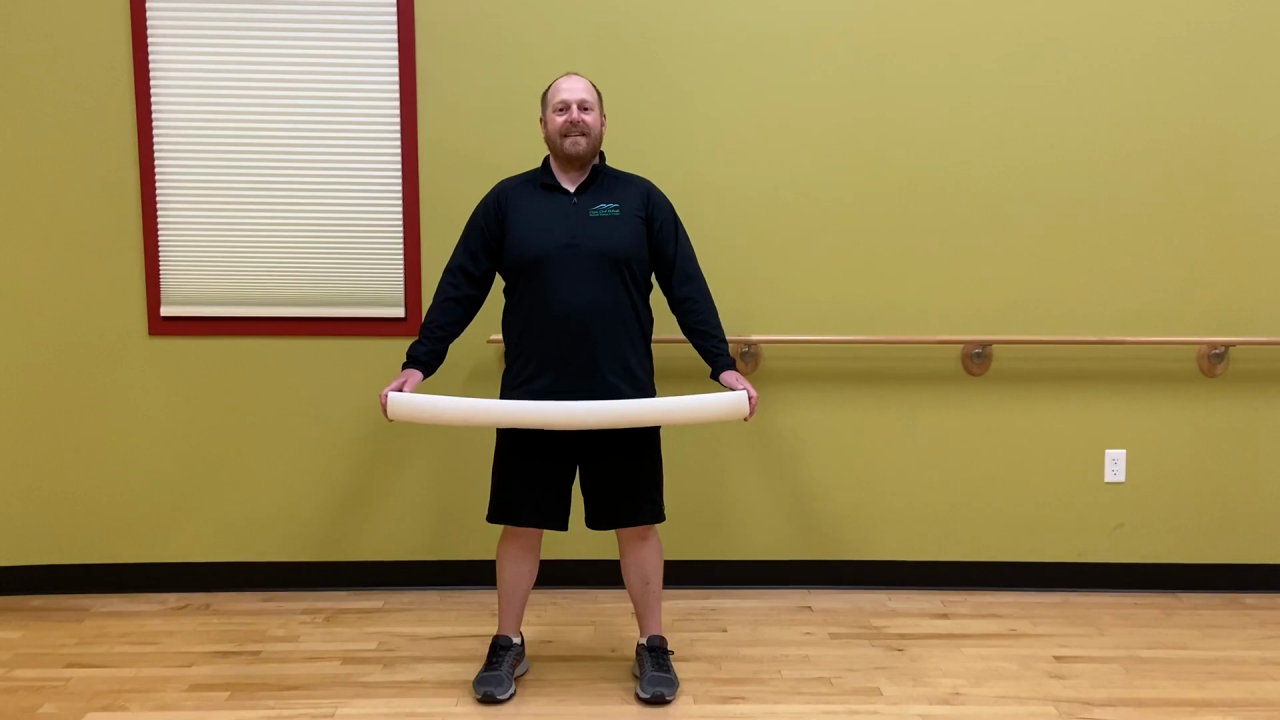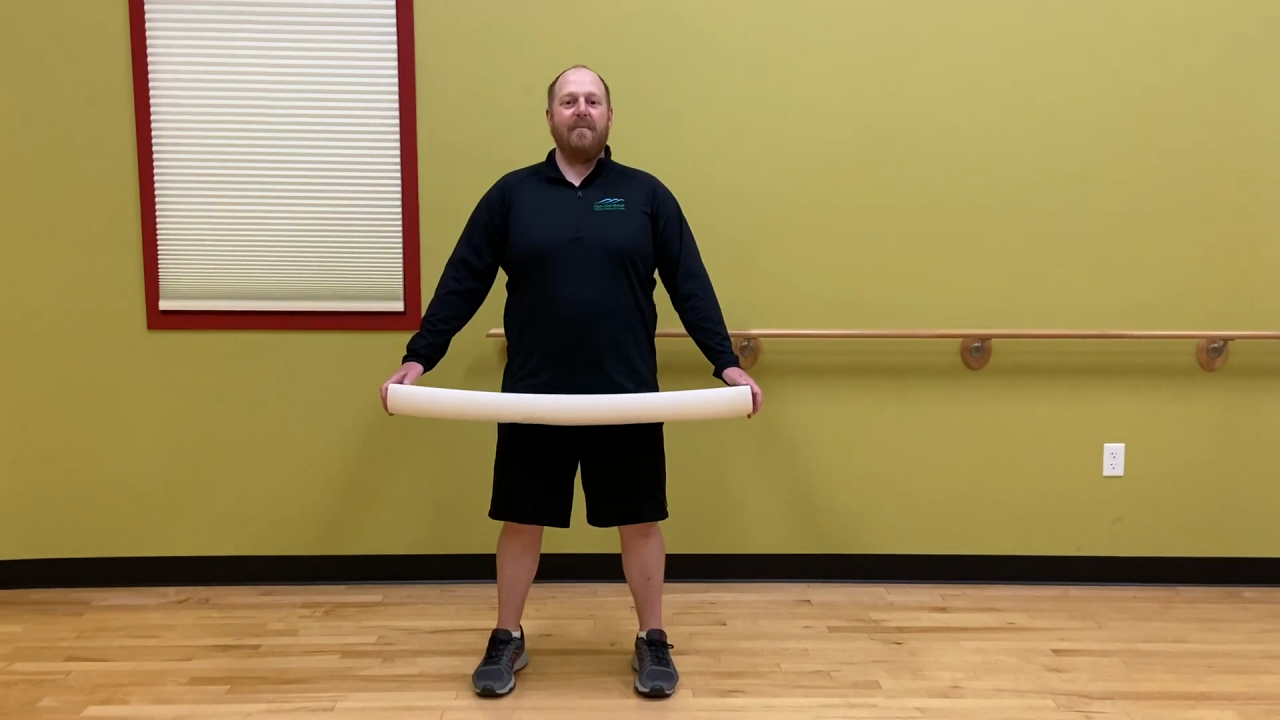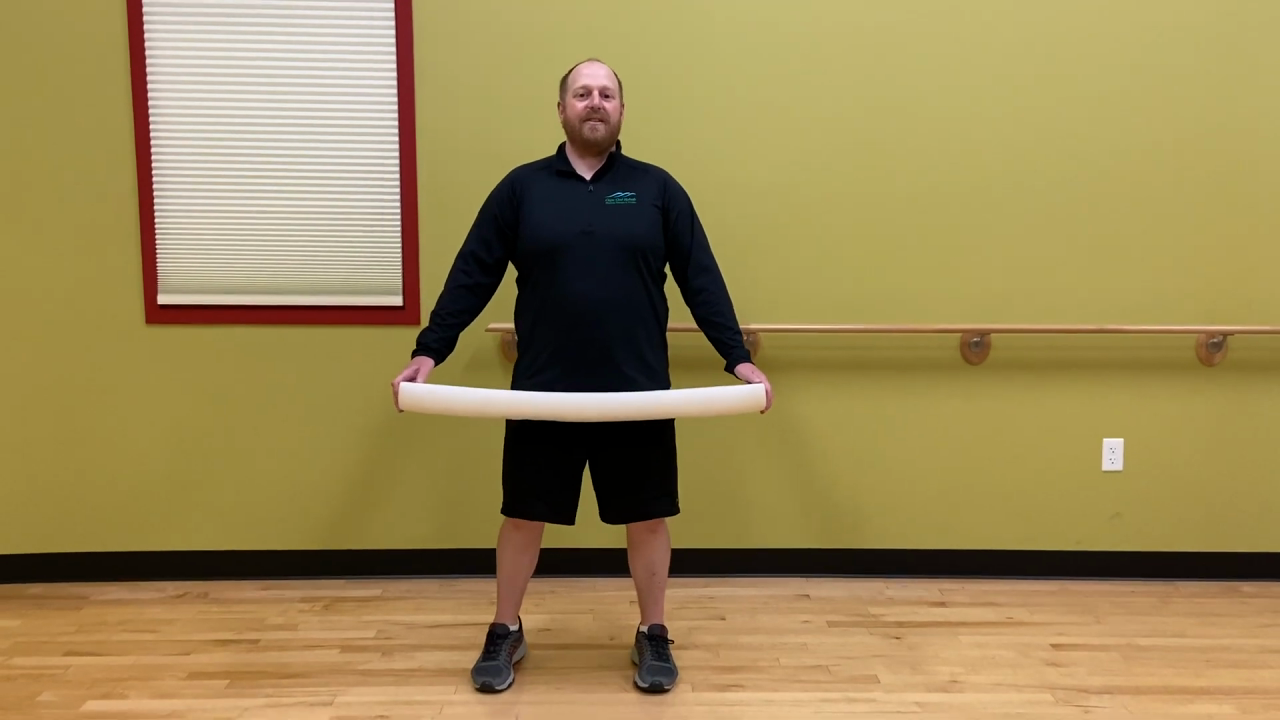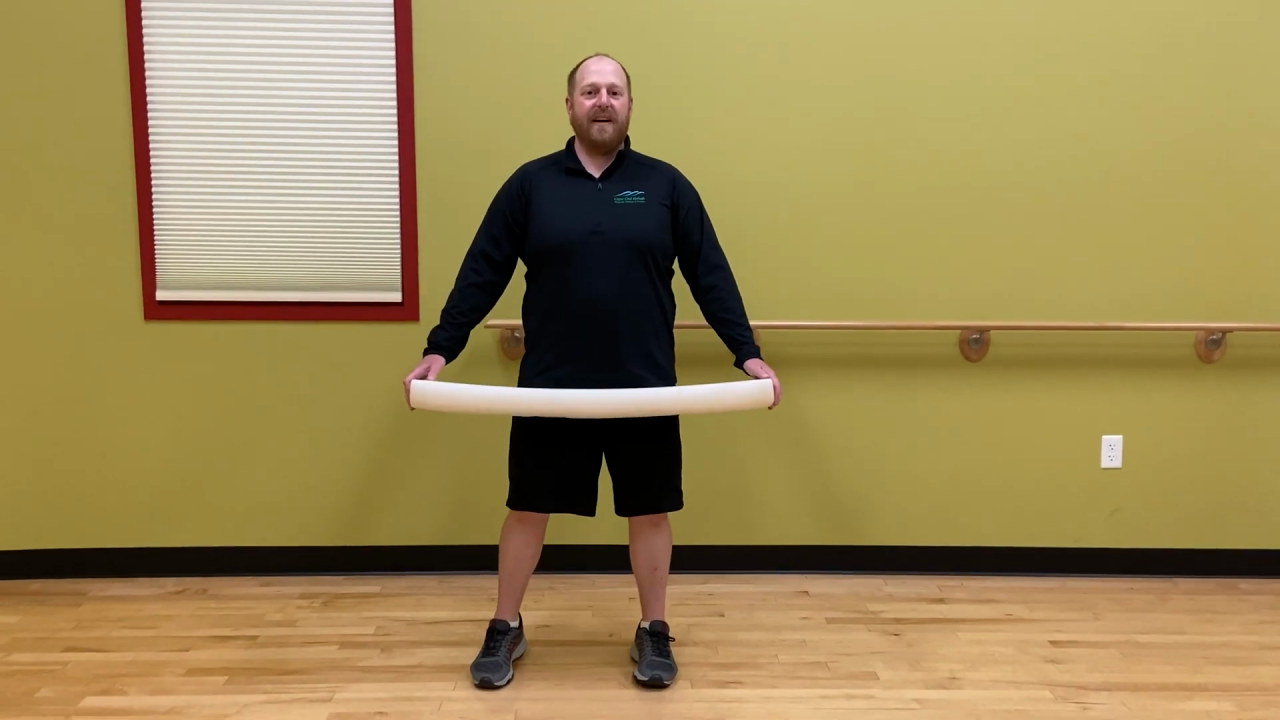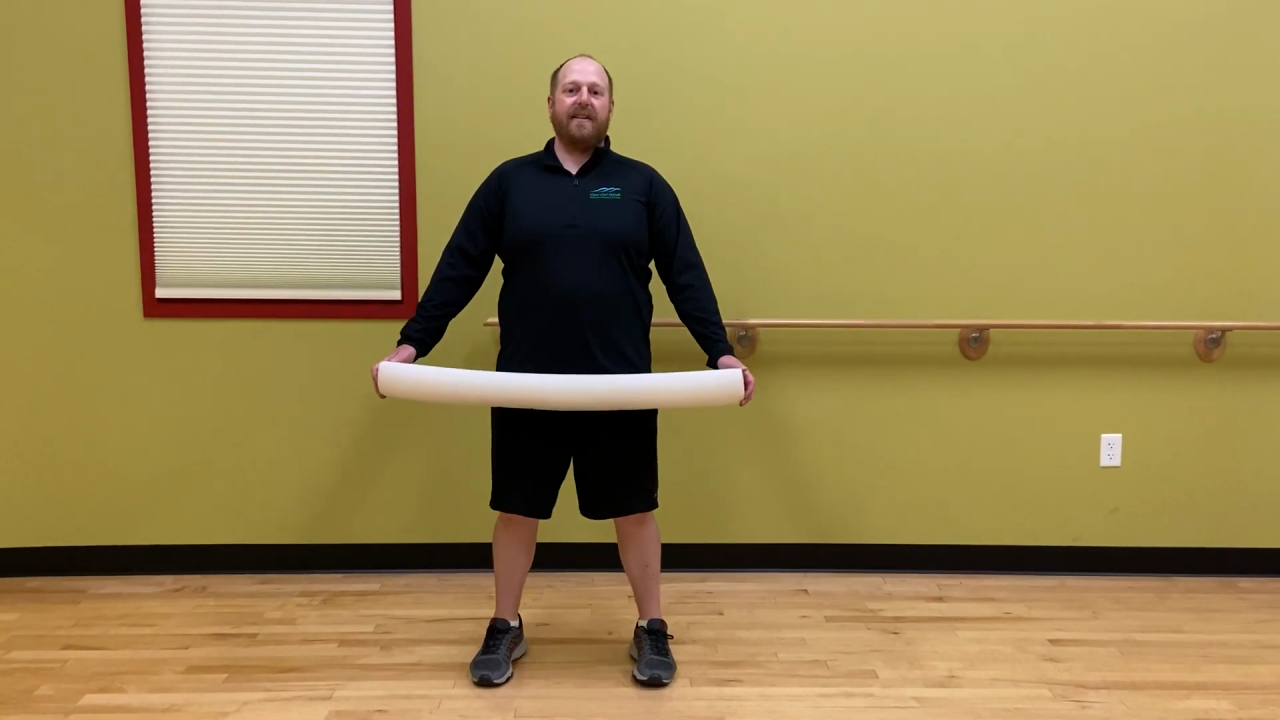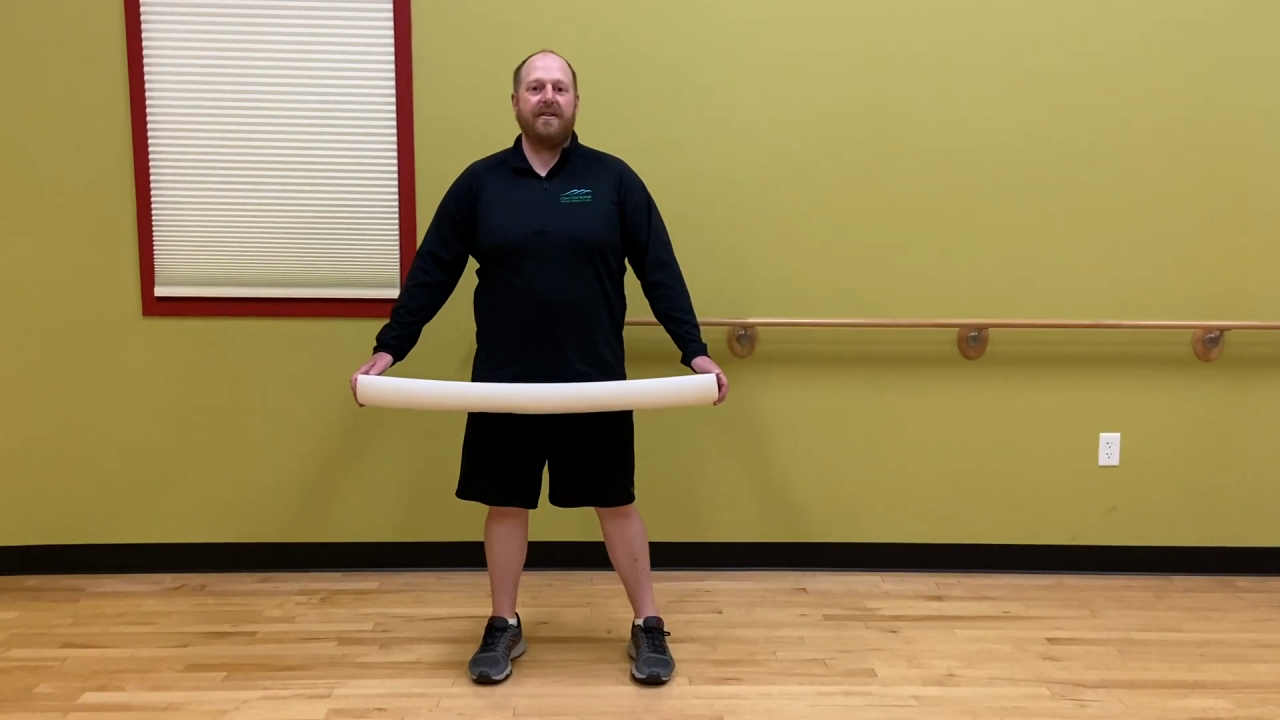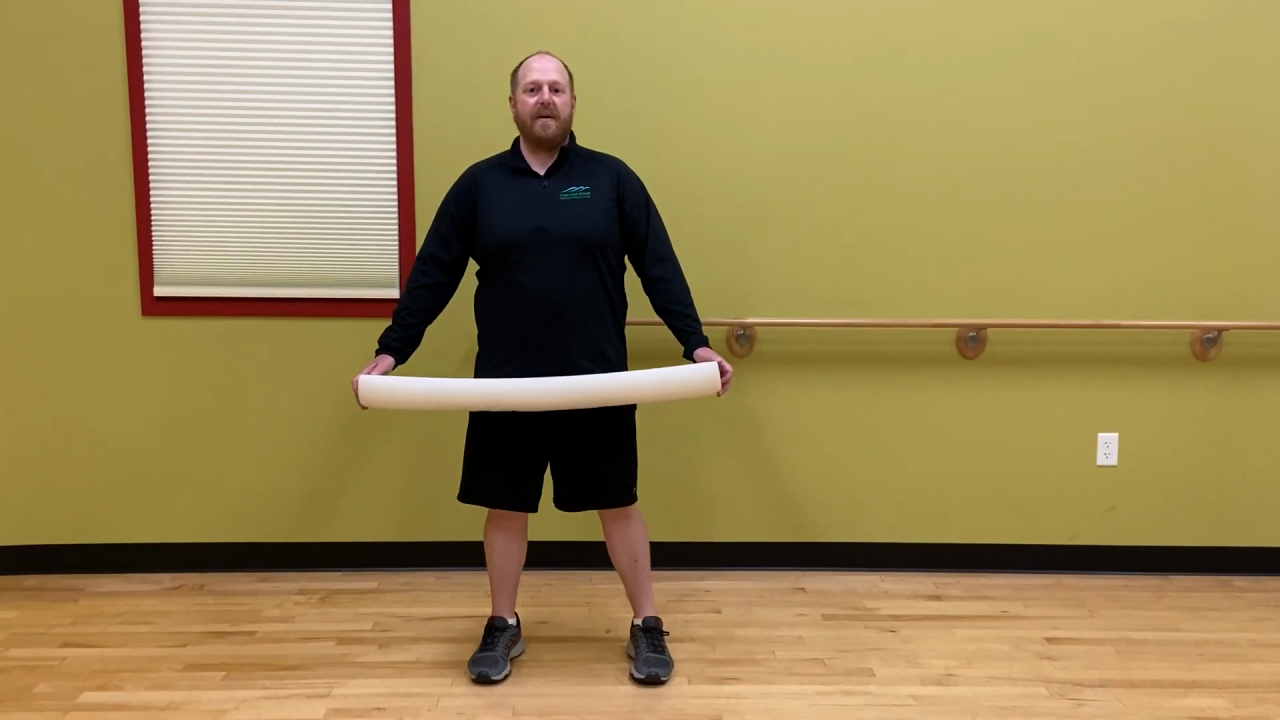
dt=0.4s
person 1, frame 1
left shoulder: (641, 199)
right shoulder: (506, 201)
left elbow: (686, 287)
right elbow: (460, 289)
left wrist: (722, 364)
right wrist: (418, 363)
left hip: (624, 401)
right hip: (531, 403)
left knee: (638, 526)
right knee: (520, 526)
left ankle: (652, 647)
right ankle: (508, 645)
person 1, frame 2
left shoulder: (647, 195)
right shoulder: (511, 194)
left elbow: (690, 285)
right elbow: (462, 283)
left wrist: (726, 362)
right wrist: (418, 357)
left hip: (627, 398)
right hip: (533, 400)
left knee: (640, 523)
right knee: (521, 522)
left ankle: (652, 641)
right ankle: (507, 639)
person 1, frame 3
left shoulder: (657, 189)
right shoulder: (521, 188)
left elbow: (701, 280)
right elbow: (471, 277)
left wrist: (737, 358)
right wrist: (428, 350)
left hip: (638, 394)
right hip: (542, 394)
left knee: (646, 520)
right knee: (523, 518)
left ankle: (652, 635)
right ankle: (505, 633)
person 1, frame 4
left shoulder: (666, 185)
right shoulder: (530, 184)
left elbow: (710, 276)
right elbow: (482, 273)
left wrist: (747, 353)
right wrist: (439, 348)
left hip: (643, 390)
right hip: (549, 390)
left knee: (649, 513)
right knee: (526, 511)
left ankle: (653, 631)
right ankle: (505, 628)
person 1, frame 5
left shoulder: (643, 185)
right shoulder: (510, 182)
left elbow: (685, 276)
right elbow: (459, 270)
left wrist: (720, 352)
right wrist: (412, 341)
left knee: (634, 513)
right knee: (516, 512)
left ankle: (651, 629)
right ankle: (506, 627)
person 1, frame 6
left shoulder: (614, 179)
right shoulder: (480, 183)
left elbow: (659, 271)
right elbow: (432, 272)
left wrist: (694, 350)
right wrist: (389, 347)
left hip: (596, 383)
right hip: (505, 386)
left knee: (617, 503)
right knee: (505, 505)
left ankle: (647, 626)
right ankle: (504, 626)
person 1, frame 7
left shoulder: (611, 178)
right shoulder: (478, 184)
left elbow: (659, 268)
right elbow: (433, 274)
left wrist: (695, 343)
right wrist: (391, 350)
left hip: (599, 384)
right hip: (506, 386)
left knee: (618, 505)
right knee: (505, 508)
left ankle: (646, 626)
right ankle: (503, 626)
